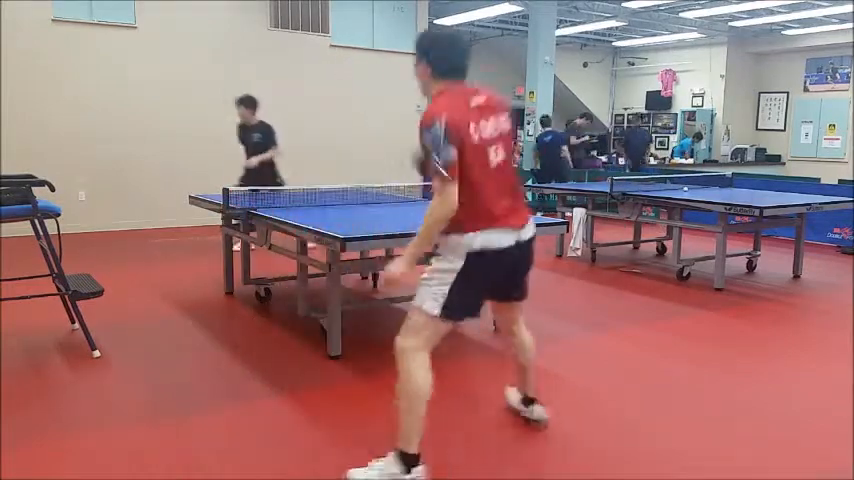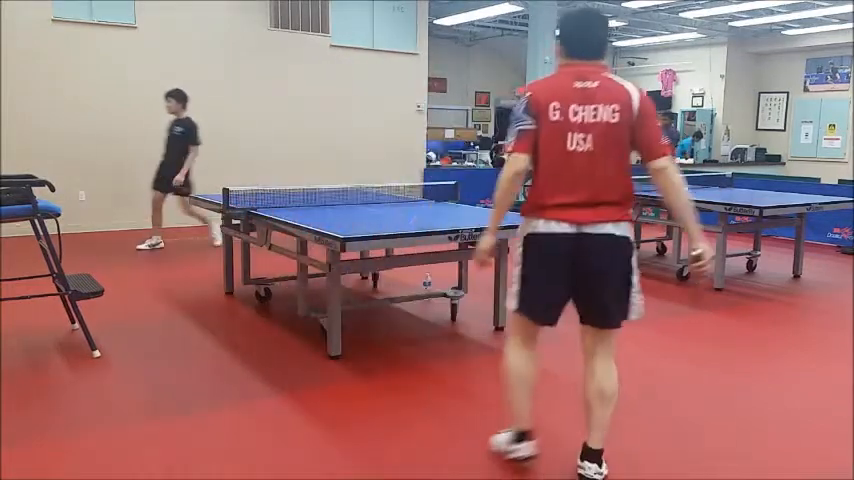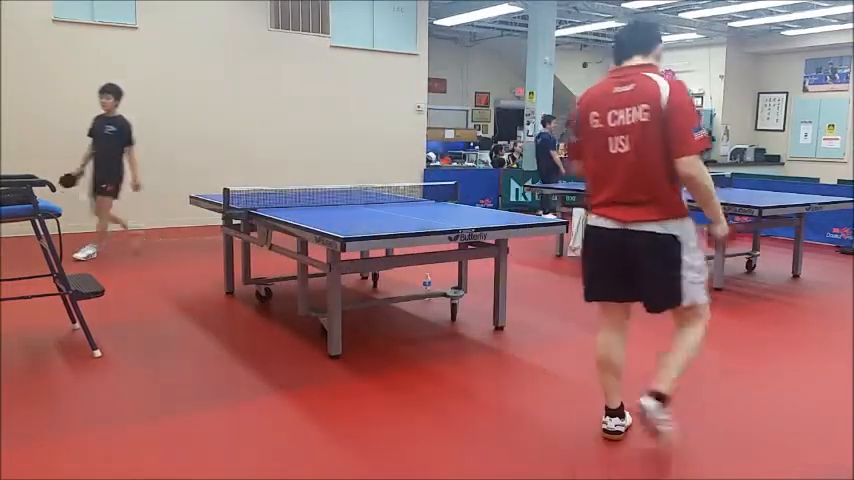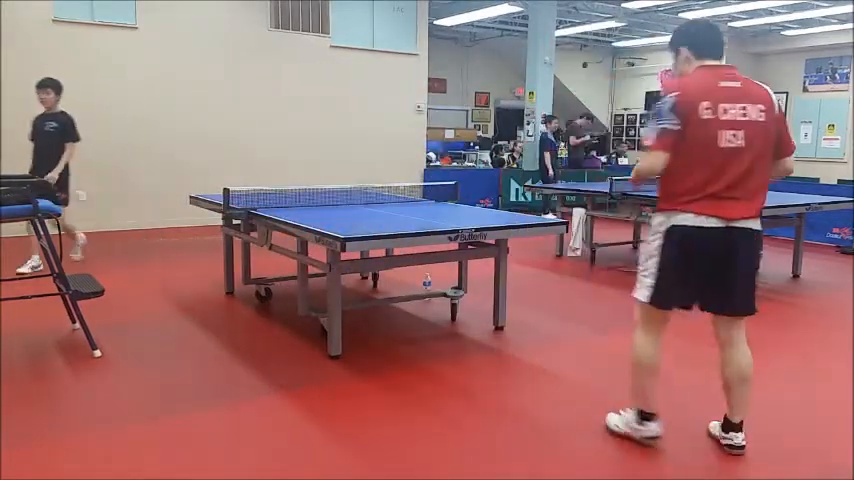
dt=0.5s
person 1, frame 1
left shoulder: (439, 117)
right shoulder: (497, 105)
left elbow: (447, 203)
left wrist: (407, 259)
left hip: (475, 244)
right hip: (519, 236)
left knee: (411, 346)
right knee: (510, 320)
right ankle: (529, 400)
person 1, frame 2
left shoulder: (536, 95)
right shoulder: (632, 97)
left elbow: (515, 168)
right elbow: (664, 172)
left wrist: (491, 230)
right wrist: (696, 236)
left hip: (547, 232)
right hip: (609, 235)
left knee: (521, 336)
right knee: (600, 350)
left ankle: (520, 435)
person 1, frame 3
left shoulder: (589, 100)
right shoulder: (669, 90)
left elbow: (577, 166)
right elbow: (689, 168)
right wrist: (717, 218)
left hip: (604, 227)
right hip: (661, 227)
left knee: (612, 324)
right knee: (694, 319)
left ankle: (614, 413)
right ankle: (658, 397)
person 1, frame 4
left shoulder: (680, 94)
right shoulder: (765, 96)
left elbow: (654, 166)
right elbow: (784, 166)
left wrist: (637, 172)
left hip: (685, 224)
right hip: (743, 229)
left knee: (650, 324)
right knee: (732, 334)
left ankle: (644, 417)
right ankle: (733, 428)
person 2, frame 1
left shoulder: (266, 128)
right shoulder: (241, 128)
left elbow: (273, 152)
left wrist: (257, 159)
left hip: (268, 173)
right hip: (251, 172)
person 2, frame 2
left shoulder: (189, 125)
right shoulder: (173, 124)
left elbow: (193, 152)
left wrist: (182, 173)
left hip: (179, 172)
right hip: (165, 169)
left knee: (187, 209)
right knee: (156, 203)
left ankle: (212, 227)
right ankle: (156, 239)
person 2, frame 3
left shoulder: (123, 124)
right shoulder: (97, 120)
left elbow: (129, 152)
right elbow: (92, 146)
left wrist: (135, 177)
right wrist: (81, 166)
left hip: (112, 174)
right hip: (97, 173)
left knee: (102, 212)
right knee: (101, 211)
left ankle: (94, 247)
right ankle: (128, 228)
person 2, frame 4
left shoulder: (65, 120)
right shoulder: (38, 120)
left elbow: (70, 150)
right elbow: (37, 148)
left wrist: (56, 172)
right wrist: (34, 173)
left hip: (57, 177)
right hip: (37, 175)
left ankle: (77, 238)
right ankle: (35, 260)
